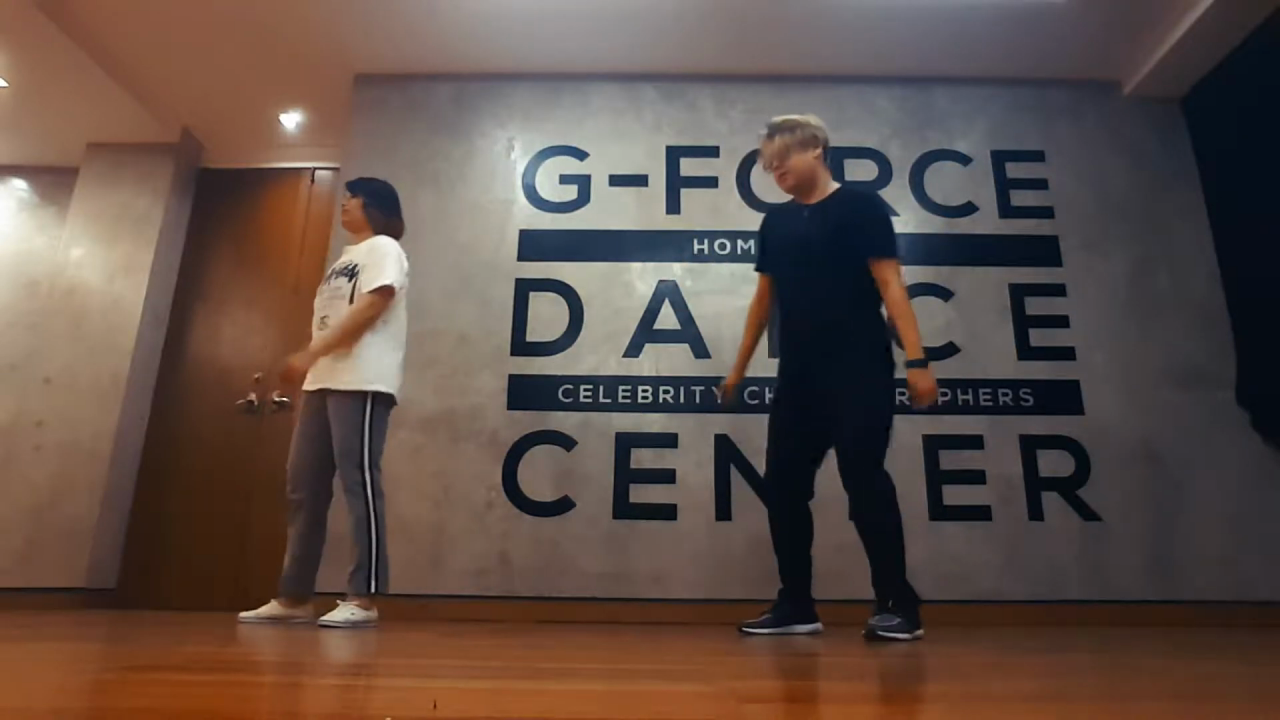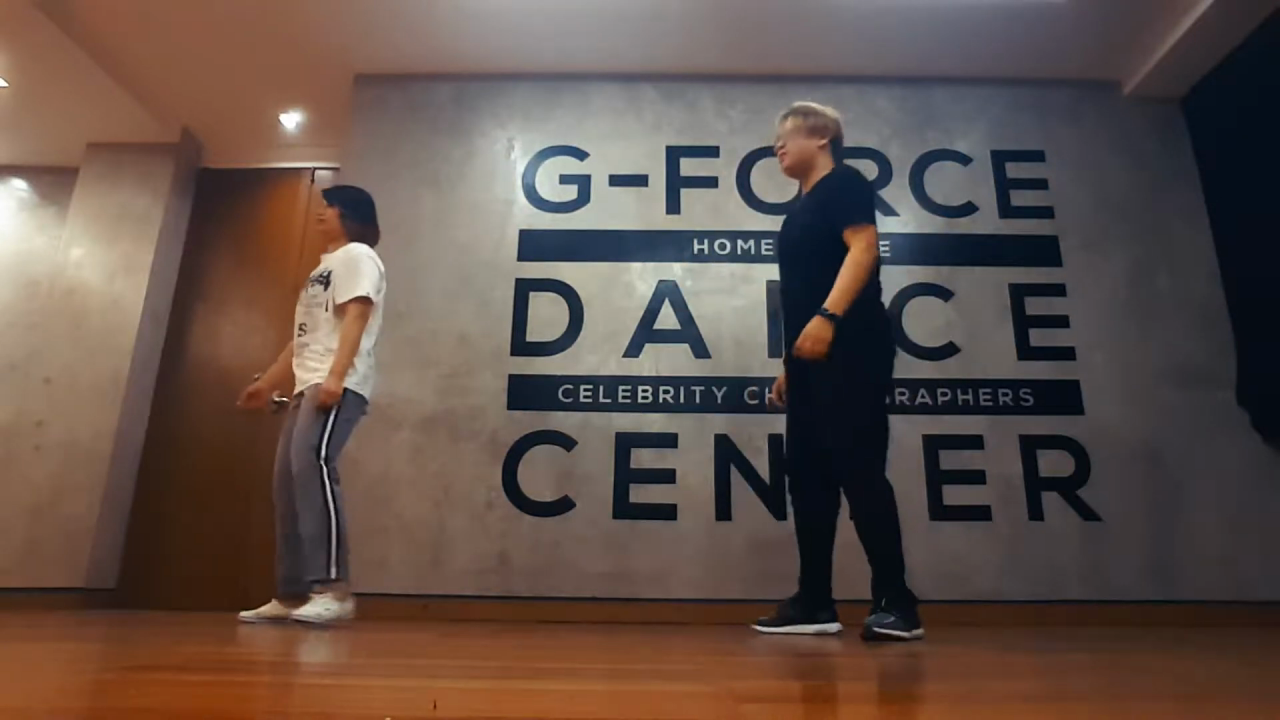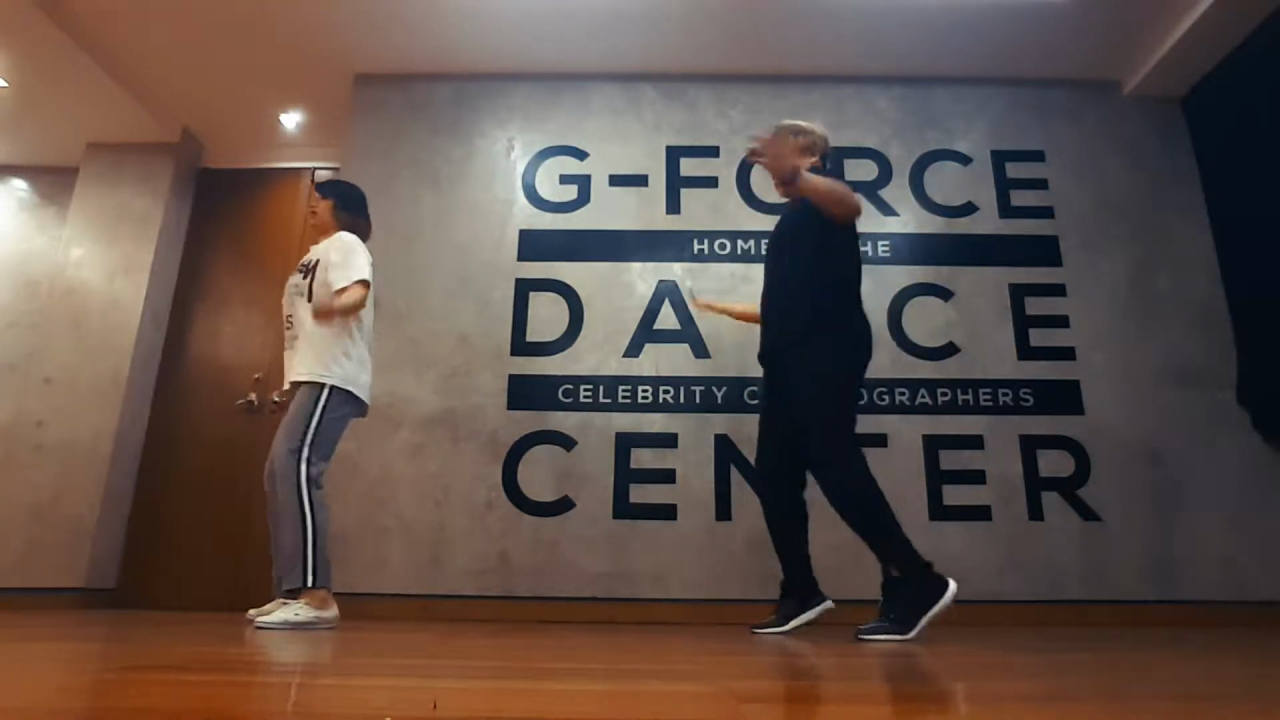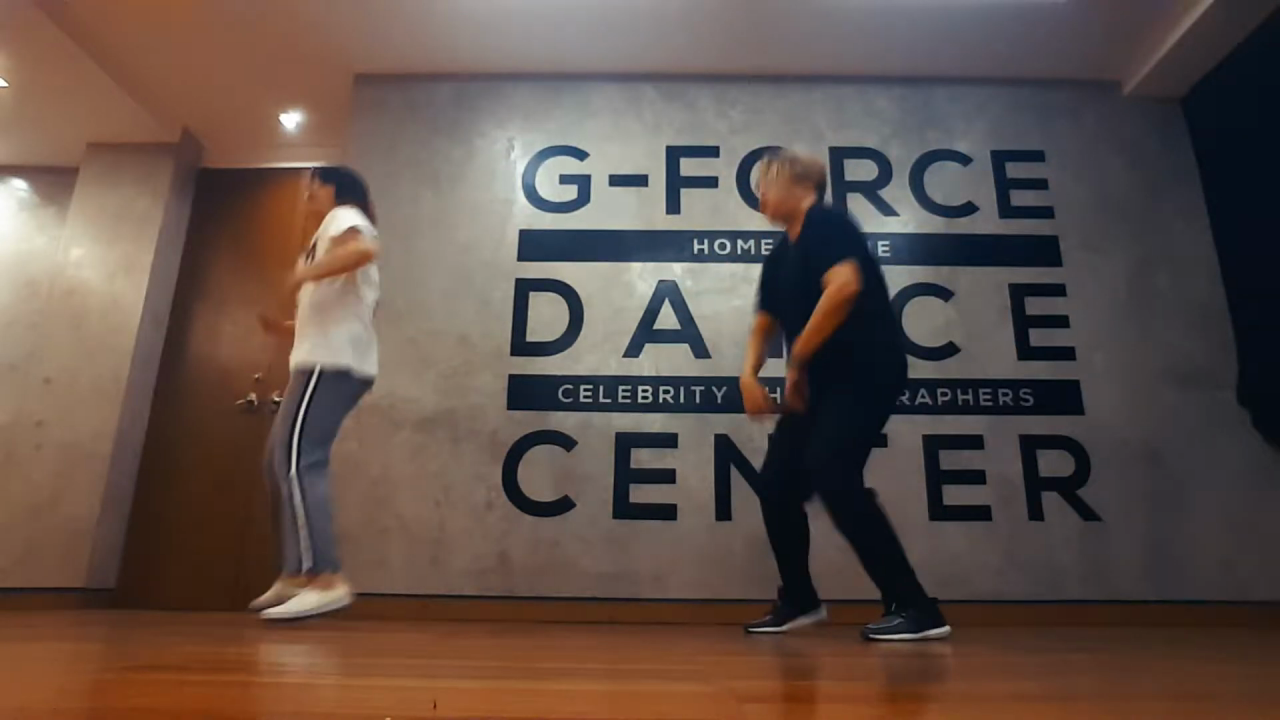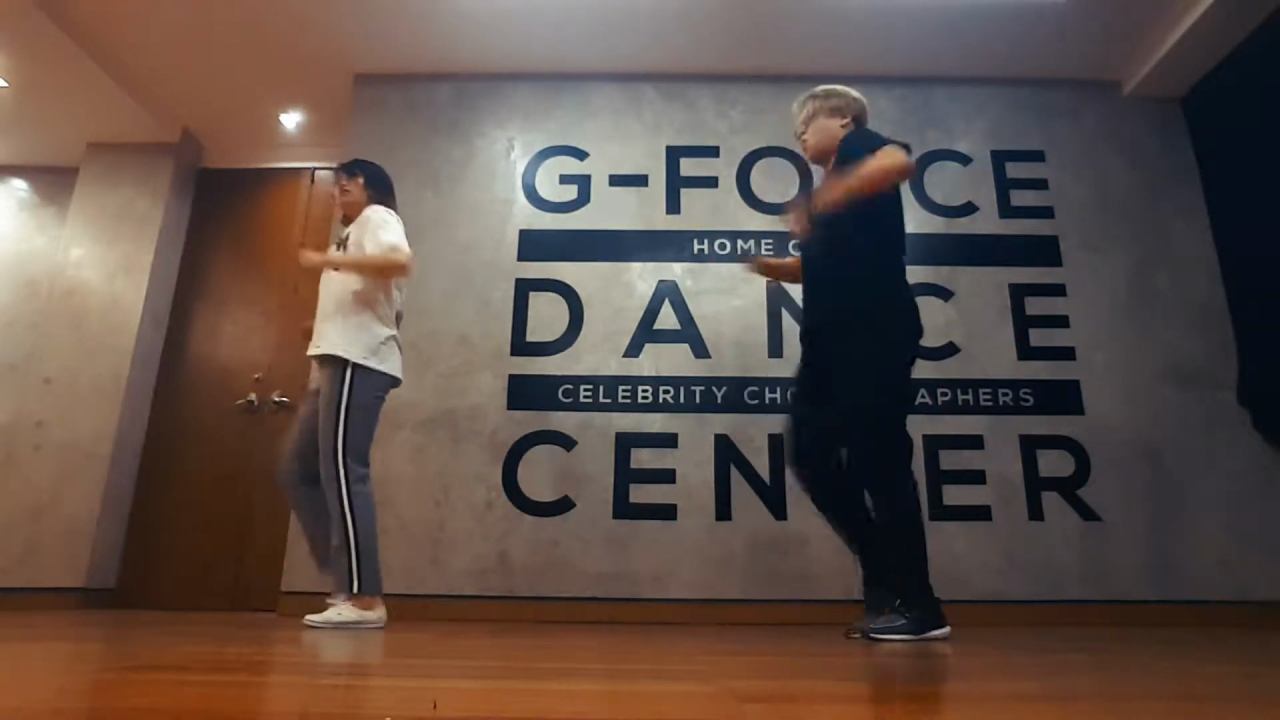
dt=0.4s
person 1, frame 1
left shoulder: (858, 206)
right shoulder: (775, 223)
left elbow: (889, 283)
right elbow: (765, 298)
left wrist: (916, 359)
right wrist: (739, 367)
left hip: (858, 363)
right hip: (799, 371)
left knee: (862, 474)
right knee: (783, 483)
left ankle: (897, 603)
right ankle: (796, 604)
person 1, frame 2
left shoulder: (845, 183)
right shoulder: (797, 212)
left elbow: (862, 249)
left wrist: (828, 316)
right wrist: (789, 366)
left hip: (851, 350)
right hip: (810, 358)
left knee: (858, 470)
right knee: (807, 477)
left ankle: (895, 602)
right ankle: (815, 602)
person 1, frame 3
left shoulder: (819, 197)
right shoulder: (793, 220)
left elbow: (848, 204)
left wrist: (792, 173)
right wrist: (716, 307)
left hip: (829, 350)
right hip: (788, 358)
left knee: (833, 462)
right knee: (775, 475)
left ankle: (914, 580)
right ankle: (801, 593)
person 1, frame 4
left shoulder: (830, 224)
right shoulder: (778, 260)
left elbow: (845, 286)
right elbow: (761, 330)
left wrist: (797, 360)
right wrist: (749, 376)
left hip: (867, 374)
right hip: (818, 387)
left knee: (832, 475)
right knee: (776, 483)
left ankle: (911, 604)
right ankle: (797, 599)
person 1, frame 5
left shoulder: (861, 152)
right shoulder: (829, 192)
left elbow: (898, 163)
left wrist: (820, 203)
right wrist: (781, 268)
left hip: (876, 328)
right hip: (827, 332)
left knee: (880, 459)
right knee: (810, 456)
left ankle: (919, 605)
right ankle: (885, 585)
person 2, frame 1
left shoulder: (383, 248)
right shoulder: (342, 263)
left elbow: (369, 309)
left wrist: (310, 355)
right wrist: (307, 373)
left hip: (362, 383)
right hip: (324, 383)
left knee: (358, 479)
right knee: (304, 486)
left ankle: (363, 598)
right ankle: (294, 597)
person 2, frame 2
left shoulder: (357, 256)
right shoulder: (325, 266)
left elbow: (356, 318)
left wrist: (336, 376)
right wrist: (267, 382)
left hip: (339, 384)
right hip: (308, 384)
left knee: (312, 463)
right knee: (286, 482)
left ankle: (332, 587)
right ankle: (291, 595)
person 2, frame 3
left shoulder: (345, 244)
right shoulder: (319, 255)
left elbow: (358, 293)
left wrist: (335, 306)
right wrist: (296, 386)
left hip: (330, 380)
right hip: (311, 379)
left knee: (296, 469)
right knee: (279, 475)
left ankle: (316, 597)
right ankle: (292, 592)
person 2, frame 4
left shoulder: (345, 216)
right shoulder: (333, 234)
left elbow: (365, 250)
left wrist: (307, 274)
right wrist: (289, 327)
left hip: (331, 363)
right hip: (327, 364)
left knee: (295, 462)
right knee: (286, 464)
left ankle: (325, 579)
right ankle: (296, 577)
person 2, frame 5
left shoulder: (378, 218)
right shoulder: (353, 232)
left elbow: (399, 261)
left wrist: (329, 260)
left hip: (358, 361)
right hip: (336, 361)
left knee: (342, 471)
right knee: (297, 471)
left ankle: (364, 599)
right ankle: (346, 582)
